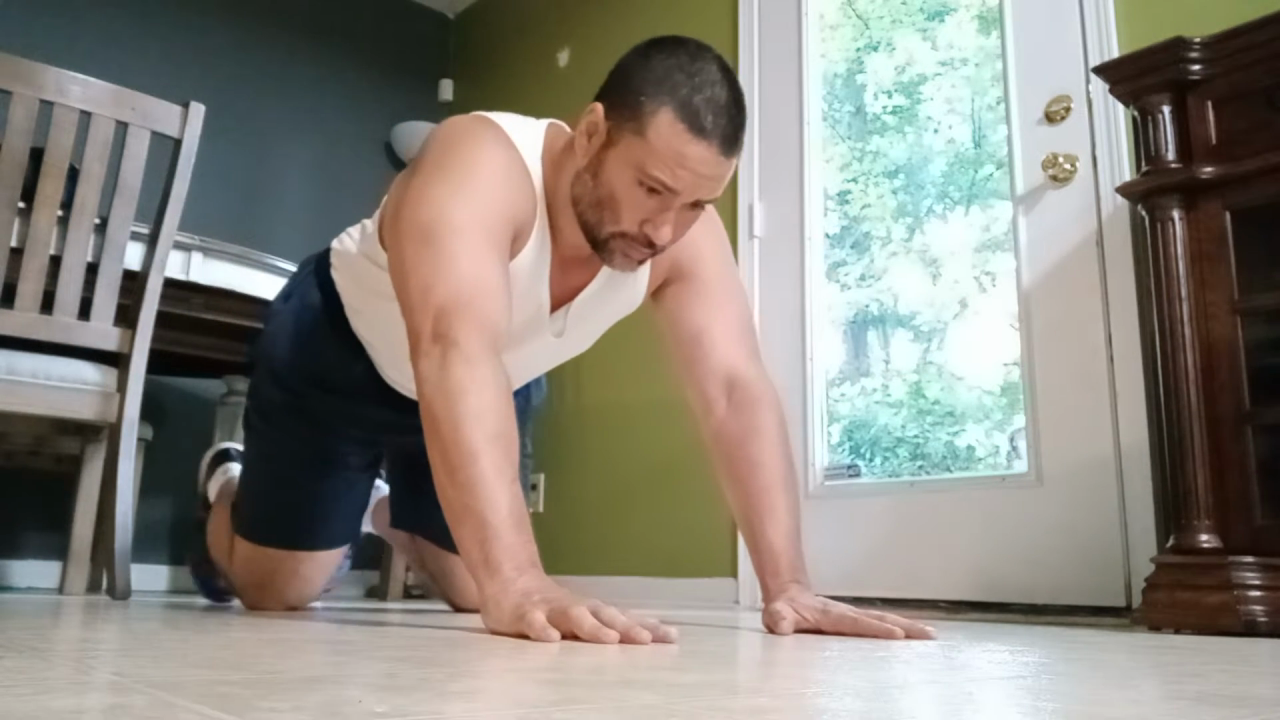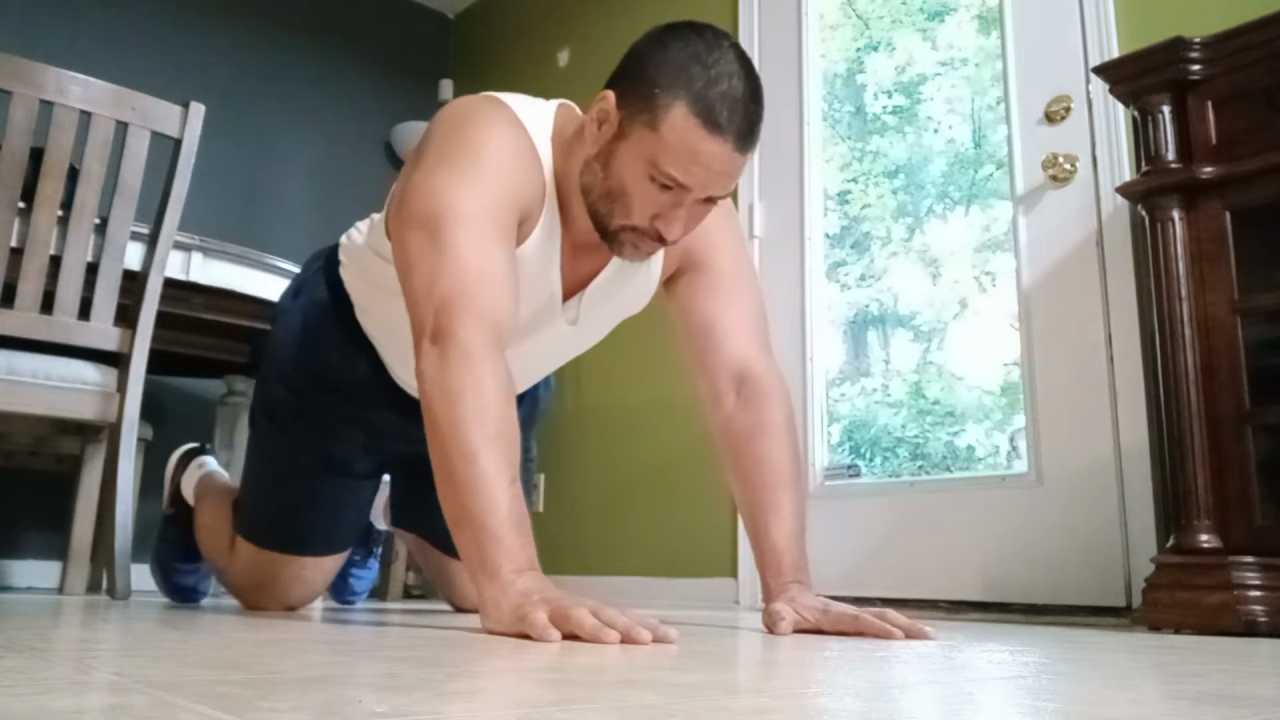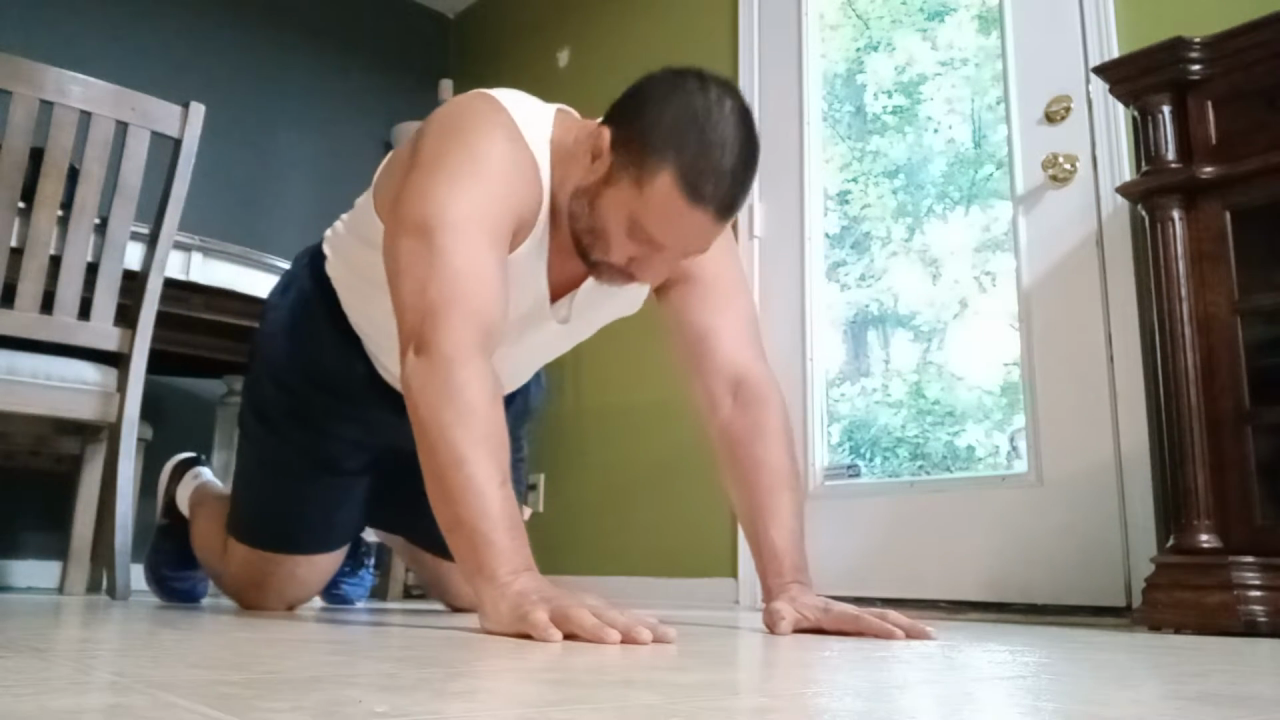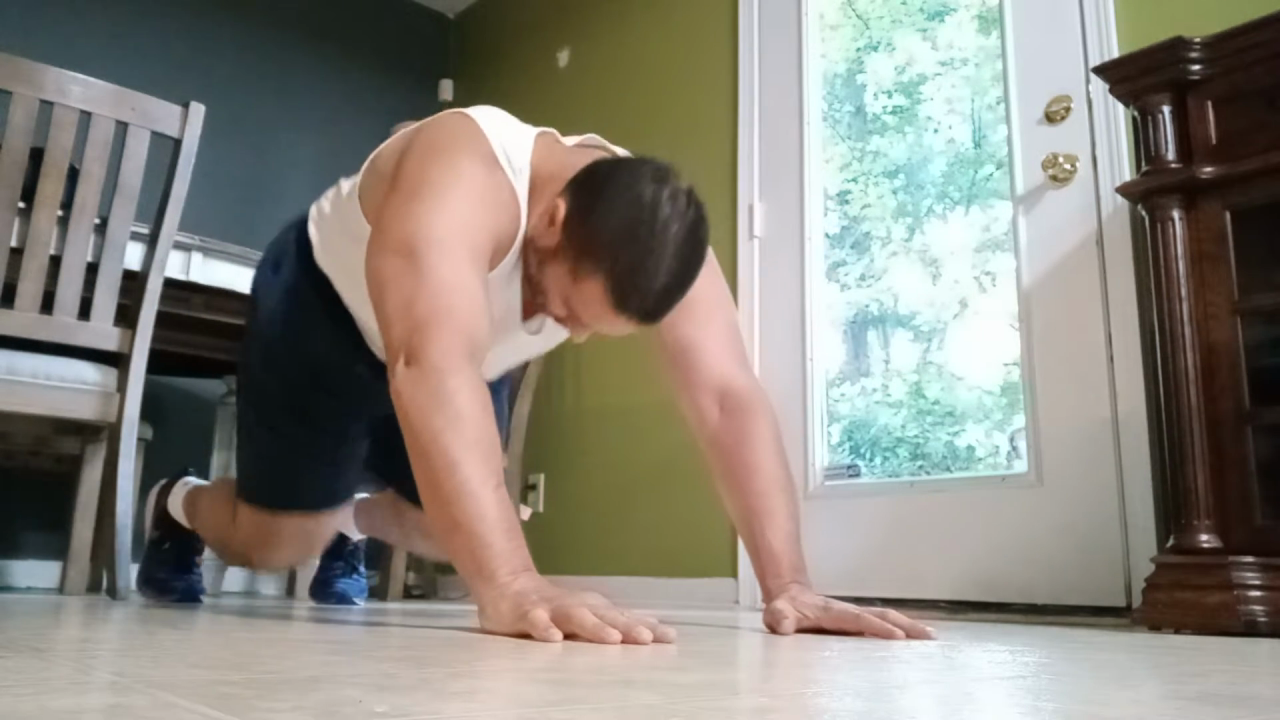
dt=0.4s
person 1, frame 1
left shoulder: (686, 238)
right shoulder: (480, 166)
left elbow: (736, 392)
right elbow: (454, 355)
left wrist: (788, 586)
right wrist: (517, 583)
left hip: (481, 387)
right hip: (335, 348)
left knee: (475, 594)
right knee: (278, 590)
left ankle: (382, 515)
right ankle: (228, 488)
person 1, frame 2
left shoulder: (697, 223)
right shoulder: (488, 148)
left elbow: (745, 386)
right elbow: (457, 351)
left wrist: (788, 584)
right wrist: (515, 582)
left hip: (497, 387)
right hip: (347, 352)
left knee: (475, 592)
right knee: (277, 589)
left ankle: (385, 508)
right ankle: (197, 486)
person 1, frame 3
left shoulder: (681, 218)
right shoulder: (485, 151)
left elbow: (742, 391)
right elbow: (443, 356)
left wrist: (789, 584)
right wrist: (514, 583)
left hip: (484, 388)
right hip: (335, 349)
left knee: (471, 590)
right knee: (271, 588)
left ankle: (372, 513)
right ankle: (190, 495)
person 1, frame 4
left shoulder: (651, 240)
right shoulder: (462, 176)
left elbow: (728, 398)
right elbow: (431, 367)
left wrist: (787, 585)
right wrist: (510, 586)
right hip: (326, 311)
left knee: (451, 531)
right knee: (278, 541)
left ankle: (350, 519)
right ankle: (180, 508)
